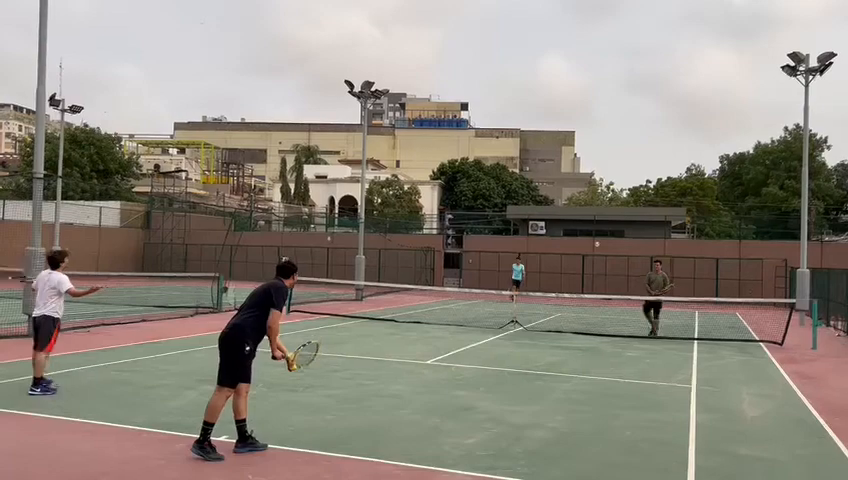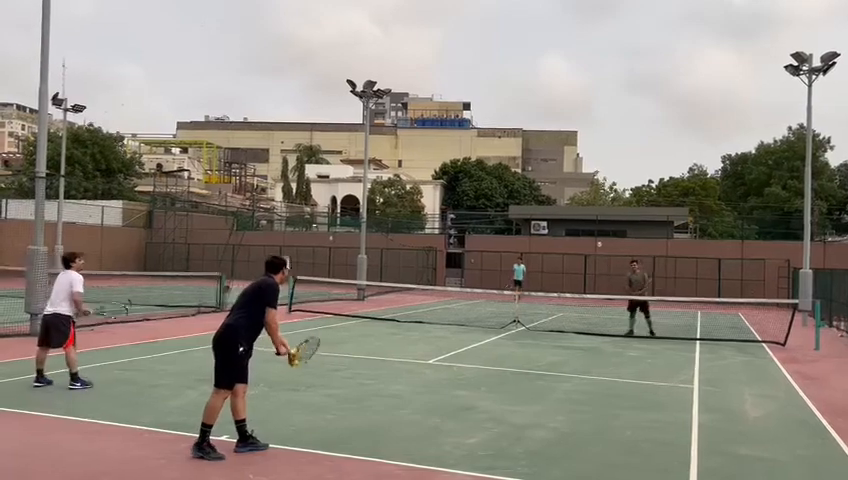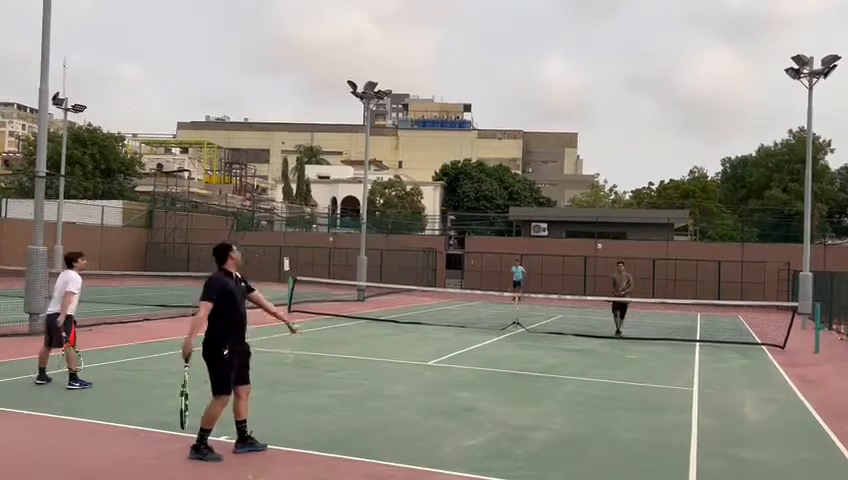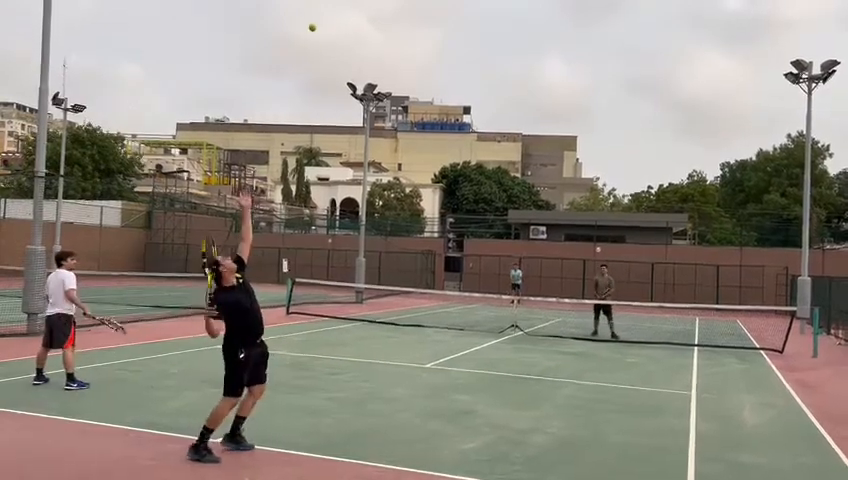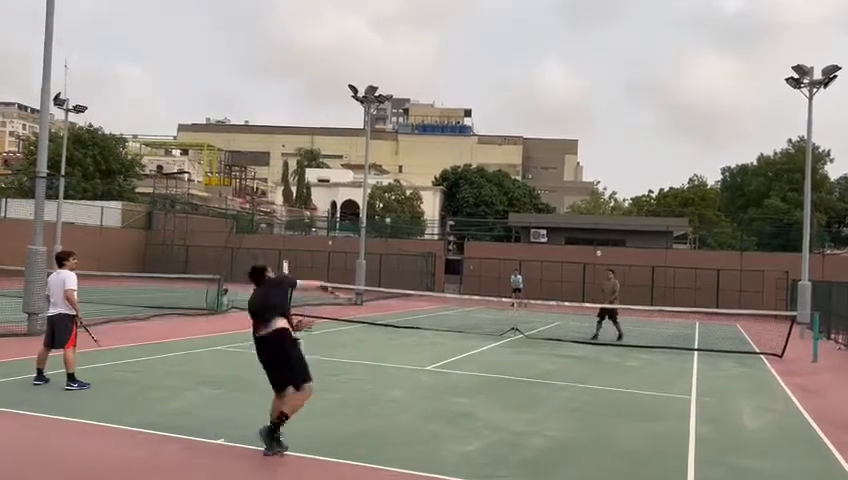
dt=0.7s
person 1, frame 1
left shoulder: (270, 287)
right shoulder: (280, 288)
left elbow: (267, 328)
right elbow: (272, 324)
left wrist: (286, 353)
right wrist: (274, 351)
left hip: (238, 341)
right hip: (238, 341)
left knee: (241, 390)
right knee: (224, 390)
left ankle: (244, 439)
right ankle: (202, 442)
person 1, frame 2
left shoulder: (261, 285)
right shoulder: (271, 286)
left elbow: (266, 323)
right elbow: (270, 322)
left wrist: (284, 343)
right wrist: (278, 346)
left hip: (235, 343)
right hip: (232, 342)
left knee: (239, 390)
right knee: (221, 392)
left ankle: (244, 439)
right ankle: (202, 443)
person 1, frame 3
left shoulder: (239, 279)
right shoulder: (216, 280)
left elbow: (261, 300)
right elbow: (203, 311)
left wrist: (285, 319)
right wrist: (190, 339)
left hip: (237, 345)
right hip: (219, 347)
left knee: (242, 391)
right knee: (221, 396)
left ankle: (243, 439)
right ankle: (199, 445)
person 1, frame 4
left shoulder: (240, 275)
right shoulder: (221, 297)
left elbow: (246, 240)
right elbow: (214, 333)
left wrist: (246, 211)
right wrist: (208, 319)
left hip: (256, 346)
right hip: (239, 350)
left knee: (256, 391)
right knee: (231, 399)
left ankle: (233, 436)
right ankle: (199, 446)
person 1, frame 5
left shoulder: (253, 301)
right shoulder: (280, 283)
right elbow: (307, 284)
left wrist: (294, 326)
right wrist: (323, 285)
left hip: (263, 345)
right hip: (281, 339)
left knee: (281, 393)
right knee: (304, 389)
left ankle: (274, 440)
right ankle: (272, 430)
person 2, frame 1
left shoulder: (42, 274)
right shoulder: (61, 278)
left elbow: (34, 287)
right elbow: (73, 292)
right wrist: (90, 291)
left hip: (37, 315)
right hip: (49, 318)
left knee: (38, 349)
right knee: (44, 351)
left ankle: (39, 378)
right ankle: (36, 386)
person 2, frame 2
left shoulder: (62, 275)
right shoulder: (76, 277)
right elbow: (76, 298)
left wrist: (79, 309)
right wrist: (80, 310)
left hip: (48, 314)
right hip: (62, 316)
left knee: (43, 347)
right knee: (70, 347)
left ankle: (39, 377)
right ankle: (75, 380)
person 2, frame 3
left shoulder: (63, 274)
right shoulder: (75, 277)
right elbow: (67, 297)
right wrist: (62, 316)
left hip: (51, 313)
right hip: (64, 316)
left knee: (47, 346)
right knee: (70, 347)
left ankle: (41, 375)
right ankle: (73, 380)
person 2, frame 4
left shoulder: (51, 276)
right shoulder: (68, 275)
right elbow: (70, 295)
right wrist: (84, 308)
left hip: (50, 314)
right hip: (64, 315)
left knee: (45, 346)
right knee: (68, 347)
left ankle: (39, 376)
right ankle: (71, 380)
person 2, frame 5
left shoulder: (52, 276)
right shoulder: (70, 275)
left elbow: (48, 297)
right elbow: (69, 295)
right wrist: (78, 311)
left hip: (52, 315)
right hip: (65, 315)
left knee: (46, 347)
right knee: (69, 347)
left ankle: (39, 376)
right ankle: (71, 381)
